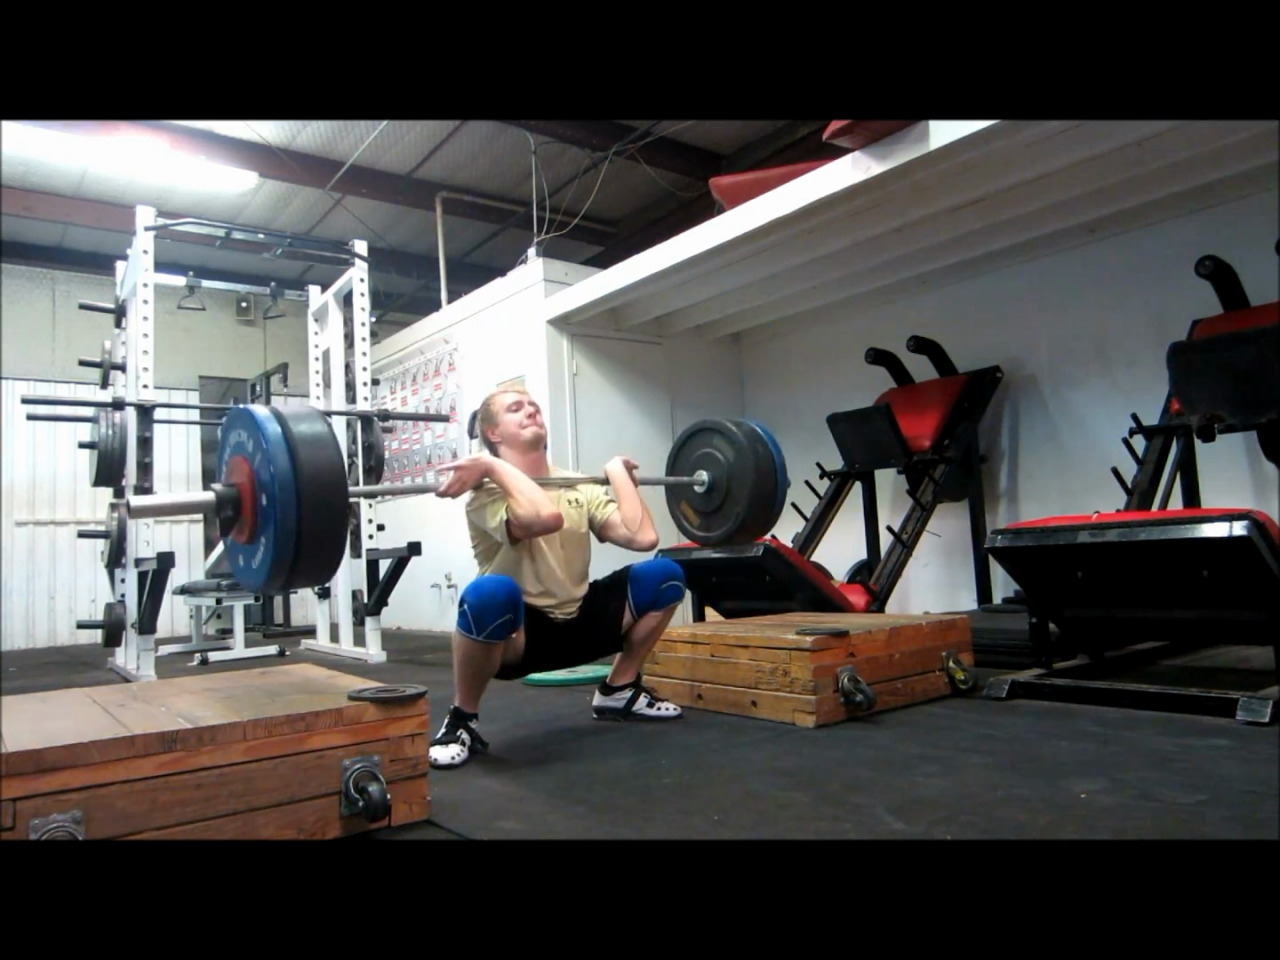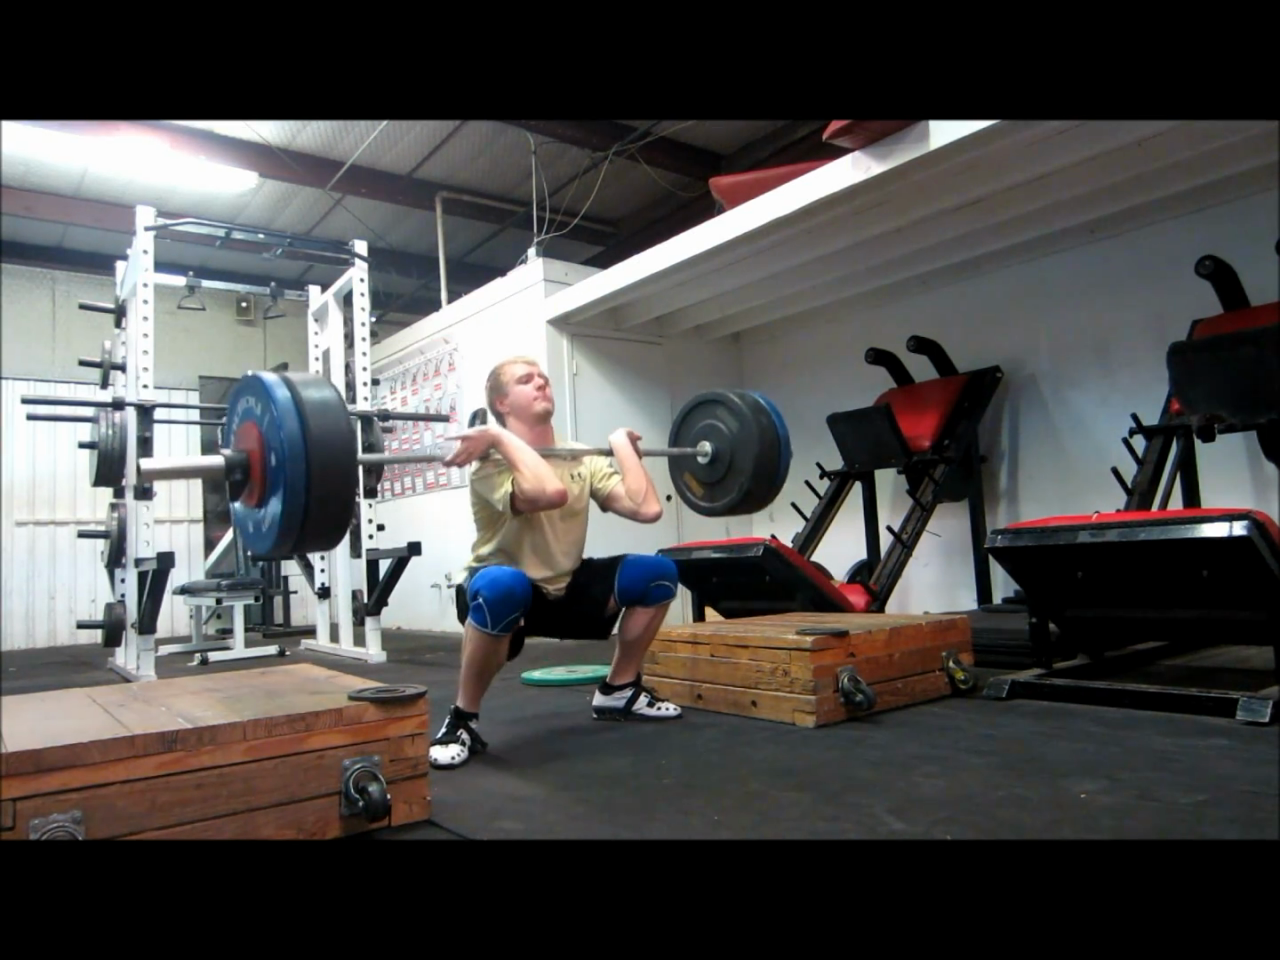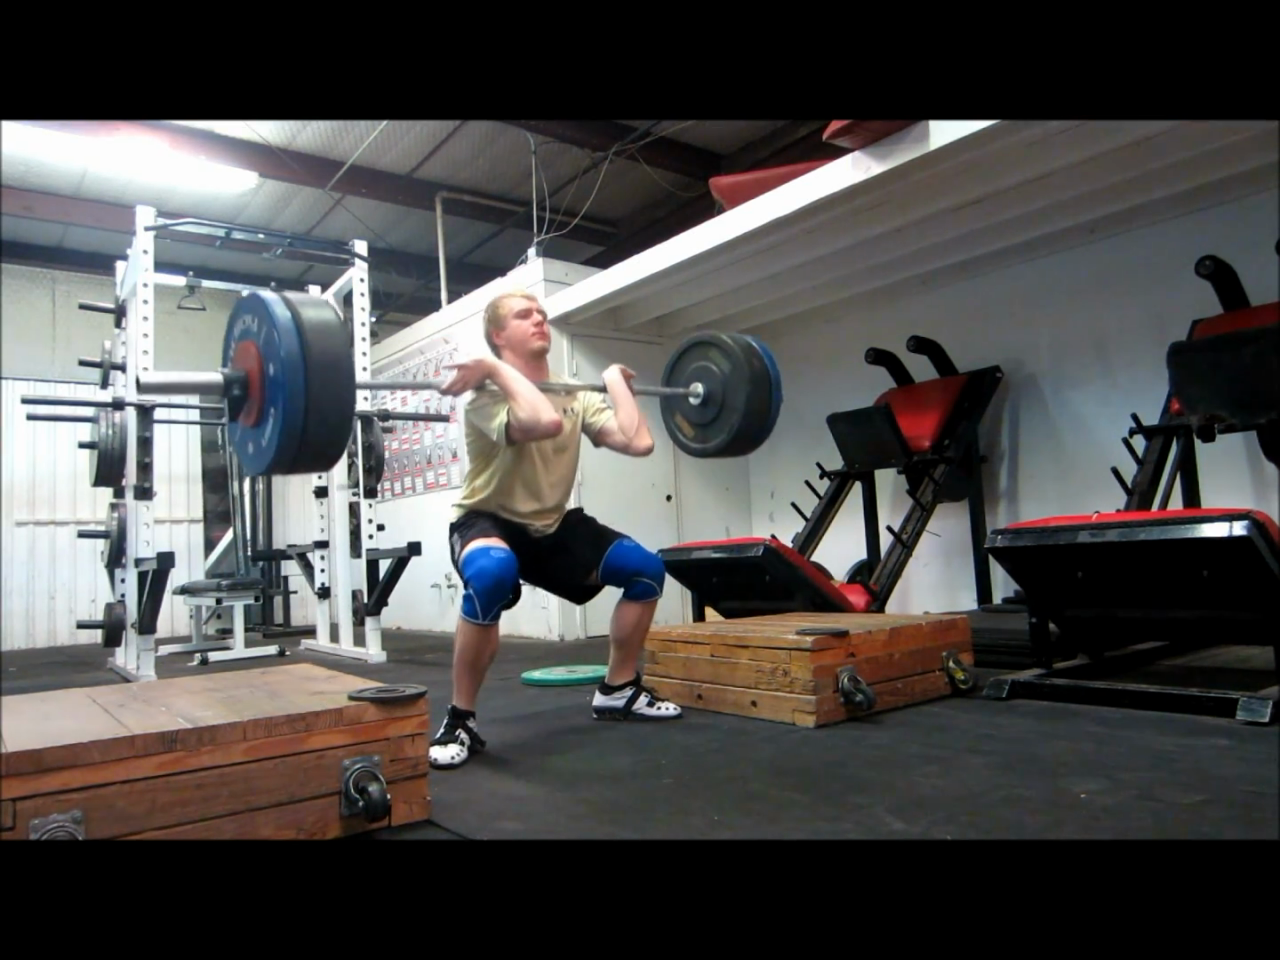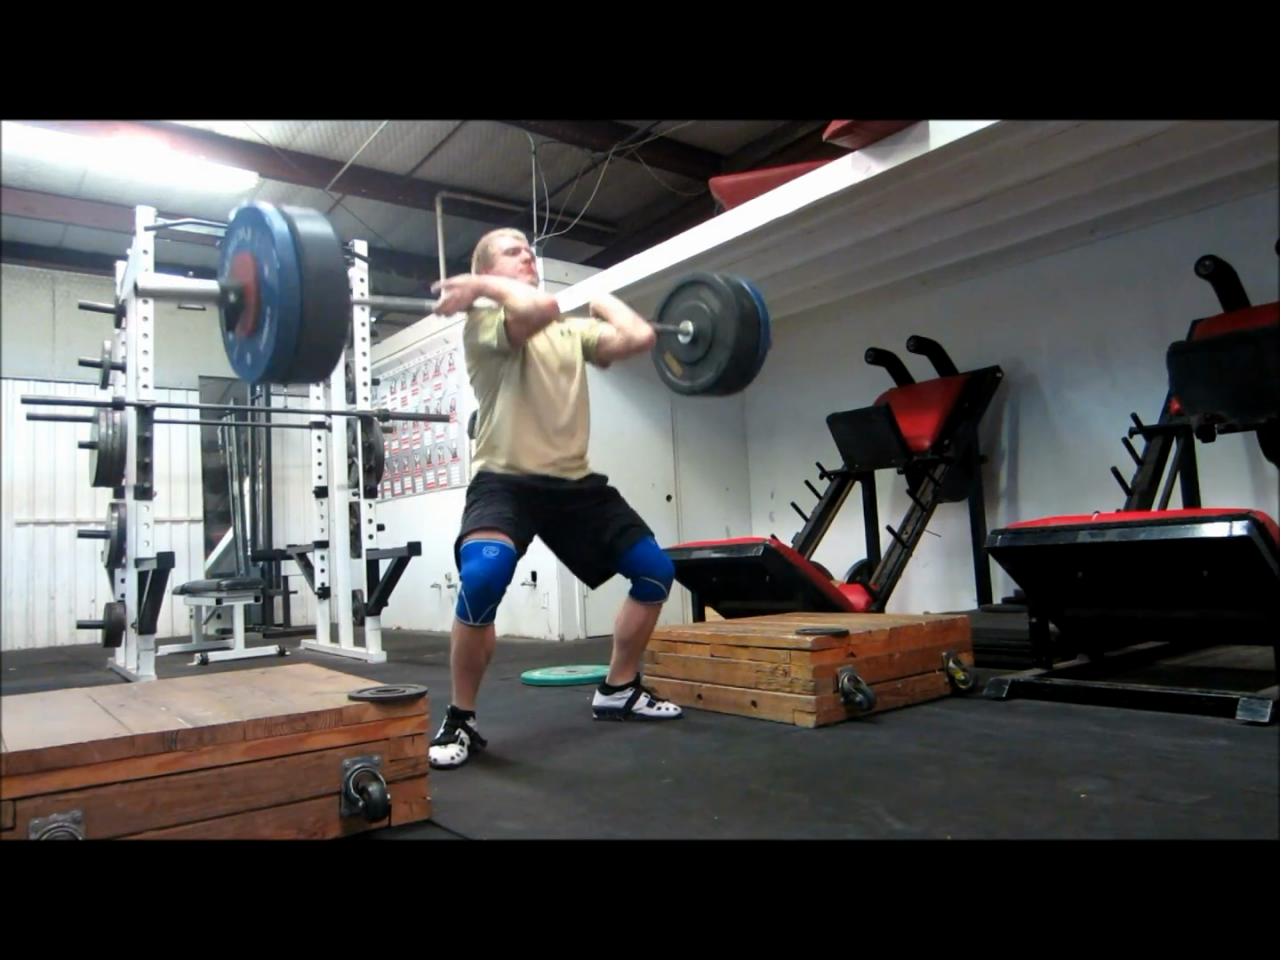
dt=0.4s
person 1, frame 1
left shoulder: (582, 488)
right shoulder: (489, 496)
left elbow: (643, 537)
right elbow: (546, 516)
left wrist: (618, 473)
right wrist: (493, 464)
left hip: (575, 619)
right hip: (515, 627)
left knee: (666, 575)
right knee: (489, 592)
left ankle: (618, 690)
right ankle: (461, 721)
person 1, frame 2
left shoulder: (583, 460)
right shoulder: (494, 466)
left elbow: (647, 508)
right elbow: (551, 492)
left wrist: (622, 444)
right wrist: (499, 437)
left hip: (566, 590)
right hip: (505, 595)
left knee: (658, 573)
right knee: (504, 587)
left ankle: (619, 690)
right ankle: (462, 720)
person 1, frame 3
left shoulder: (577, 396)
right shoulder: (489, 397)
left elbow: (639, 443)
right elbow: (545, 422)
left wrist: (616, 381)
right wrist: (495, 368)
left hip: (552, 526)
right hip: (488, 523)
left knee: (645, 569)
right knee: (492, 575)
left ankle: (619, 689)
right ankle: (460, 721)
person 1, frame 4
left shoulder: (574, 330)
right shoulder: (486, 322)
left elbow: (640, 337)
right elbow: (540, 307)
left wrist: (604, 303)
right wrist: (481, 287)
left hip: (574, 480)
right hip: (505, 481)
left knee: (655, 570)
right knee: (483, 578)
left ankle: (618, 689)
right ankle: (460, 721)
